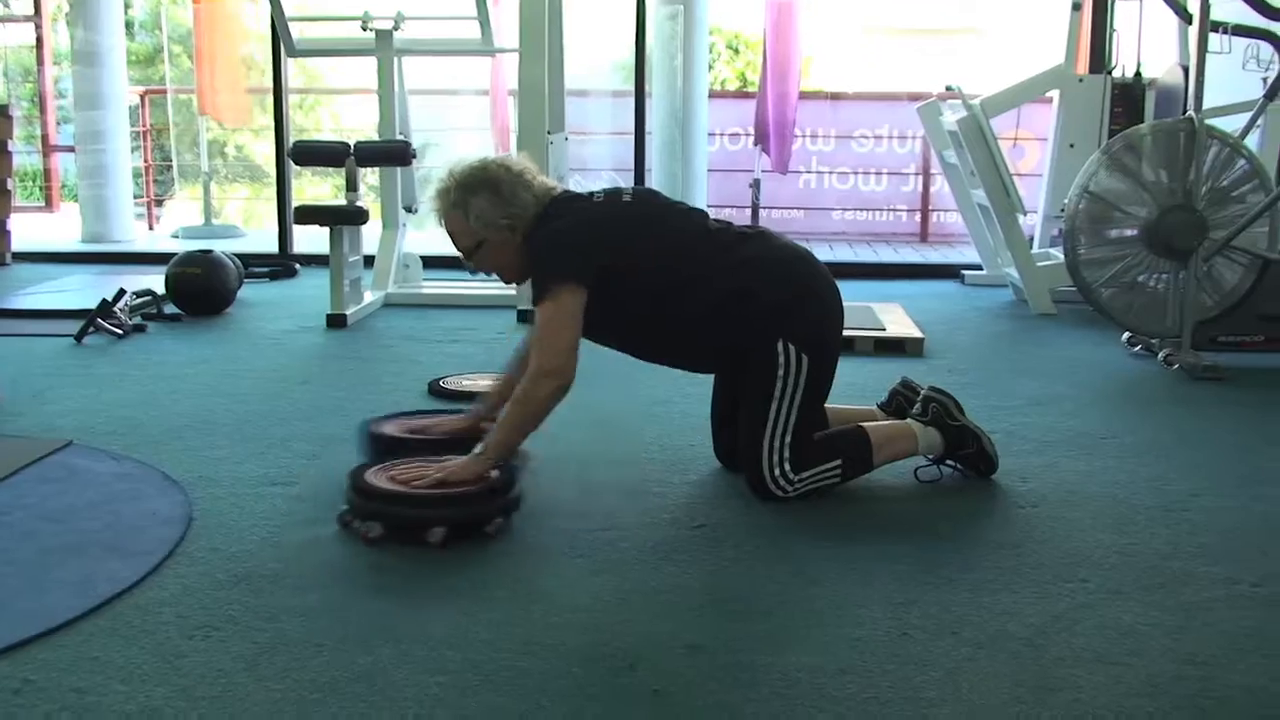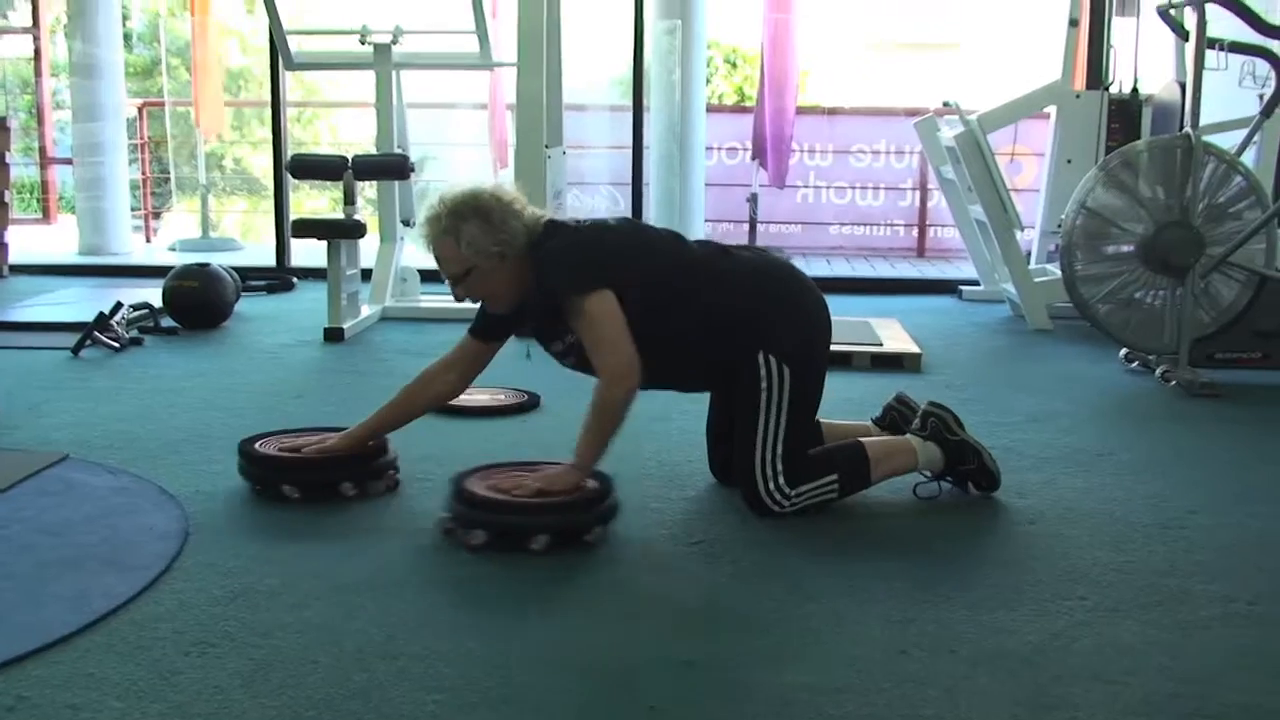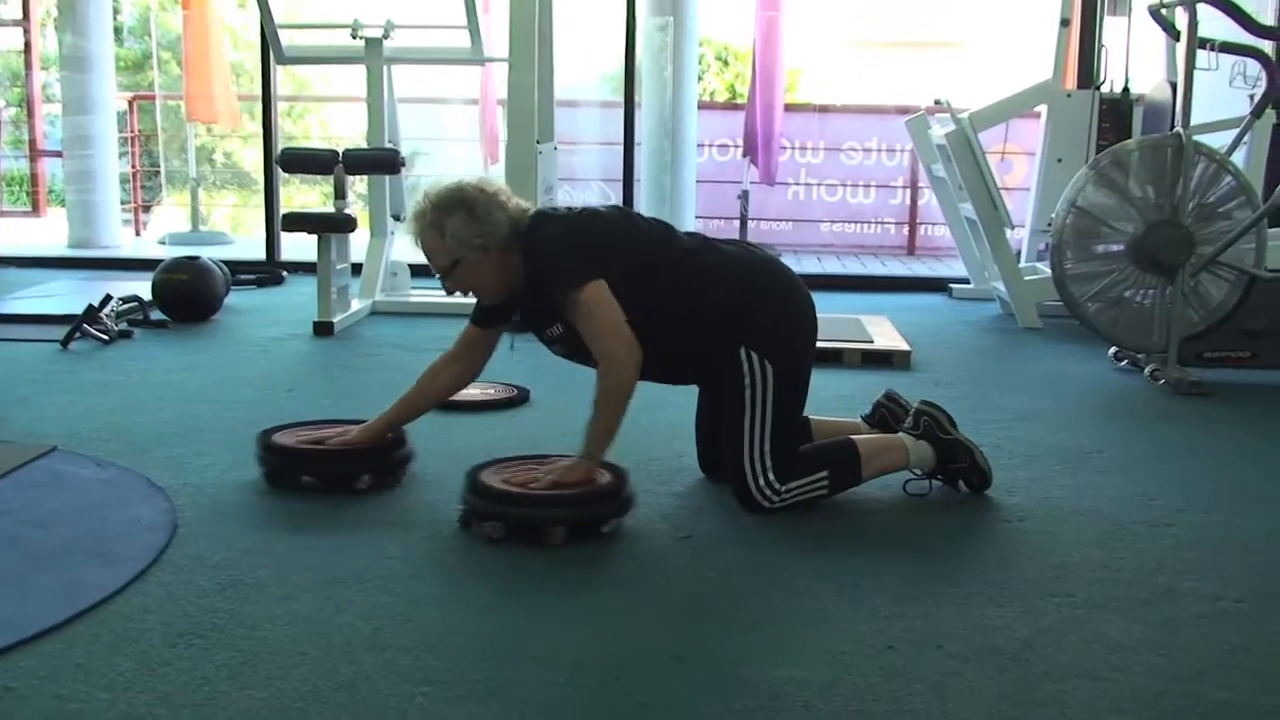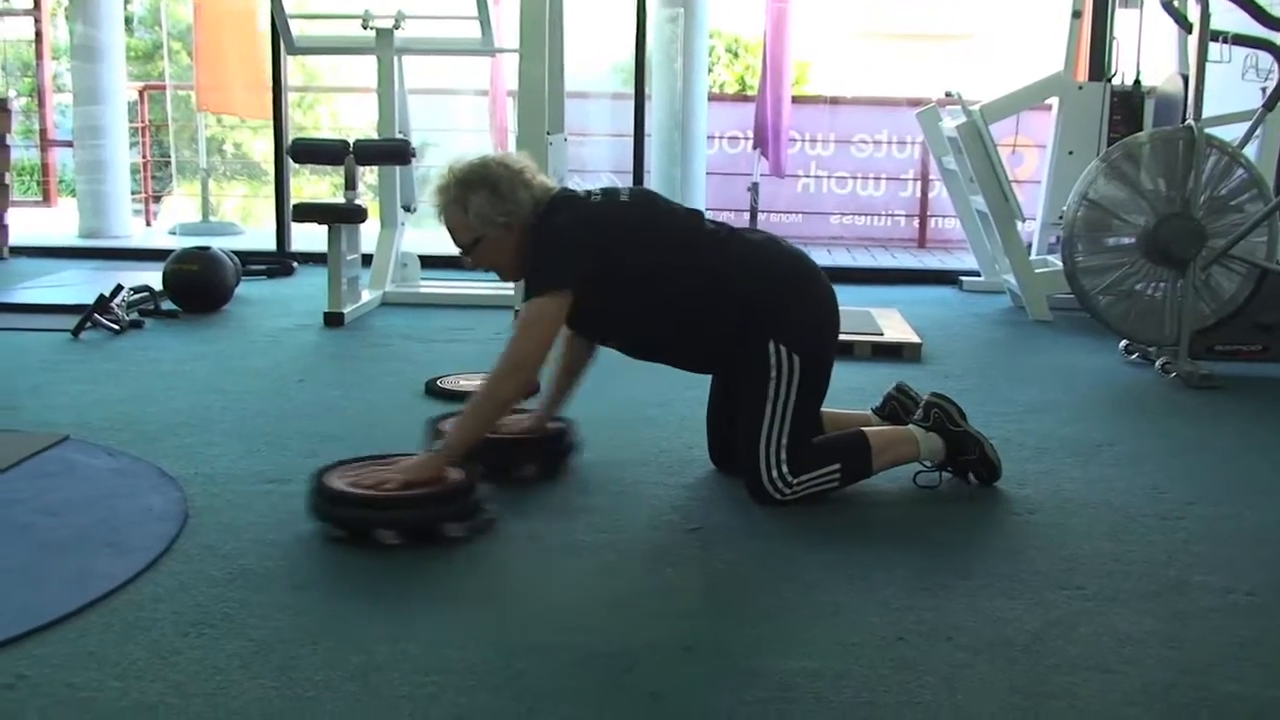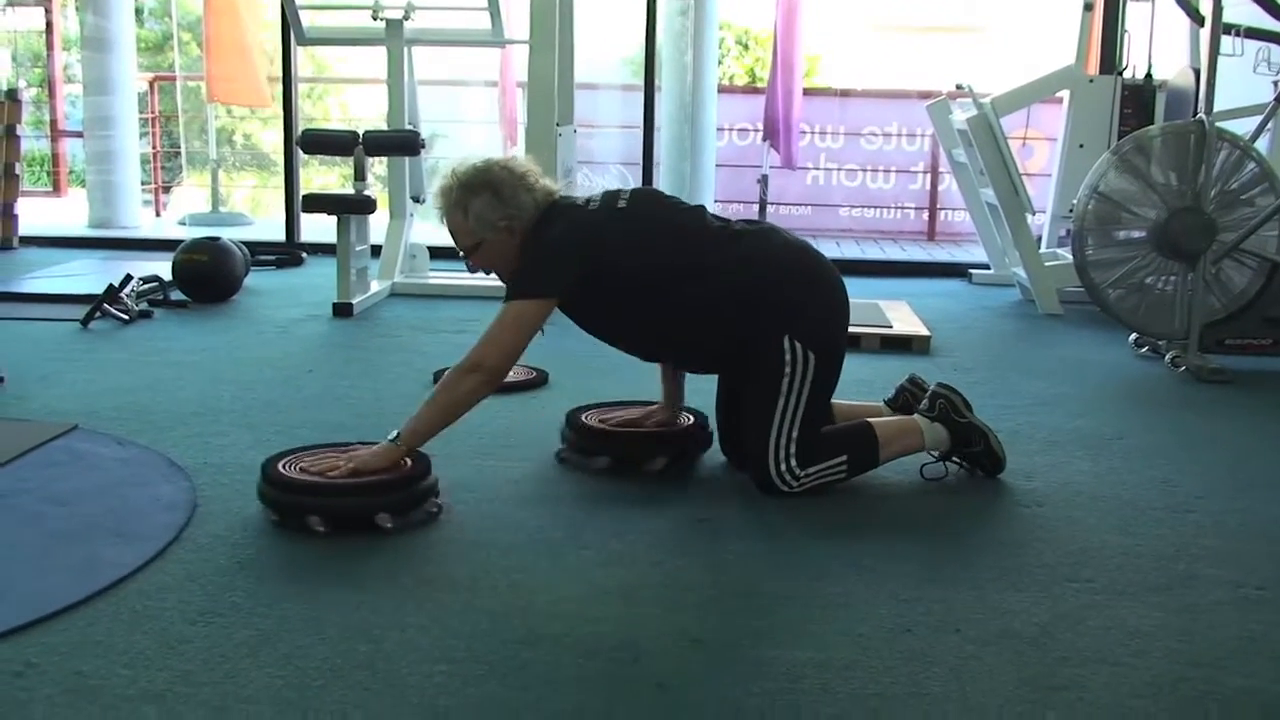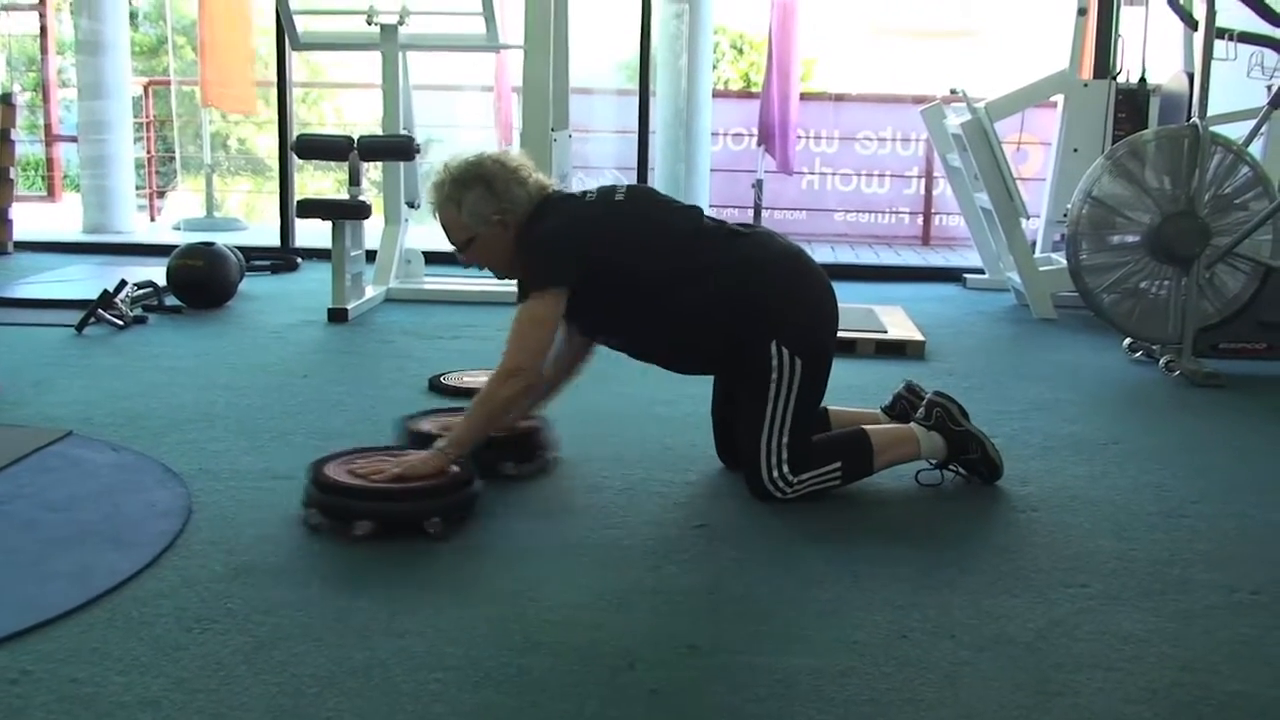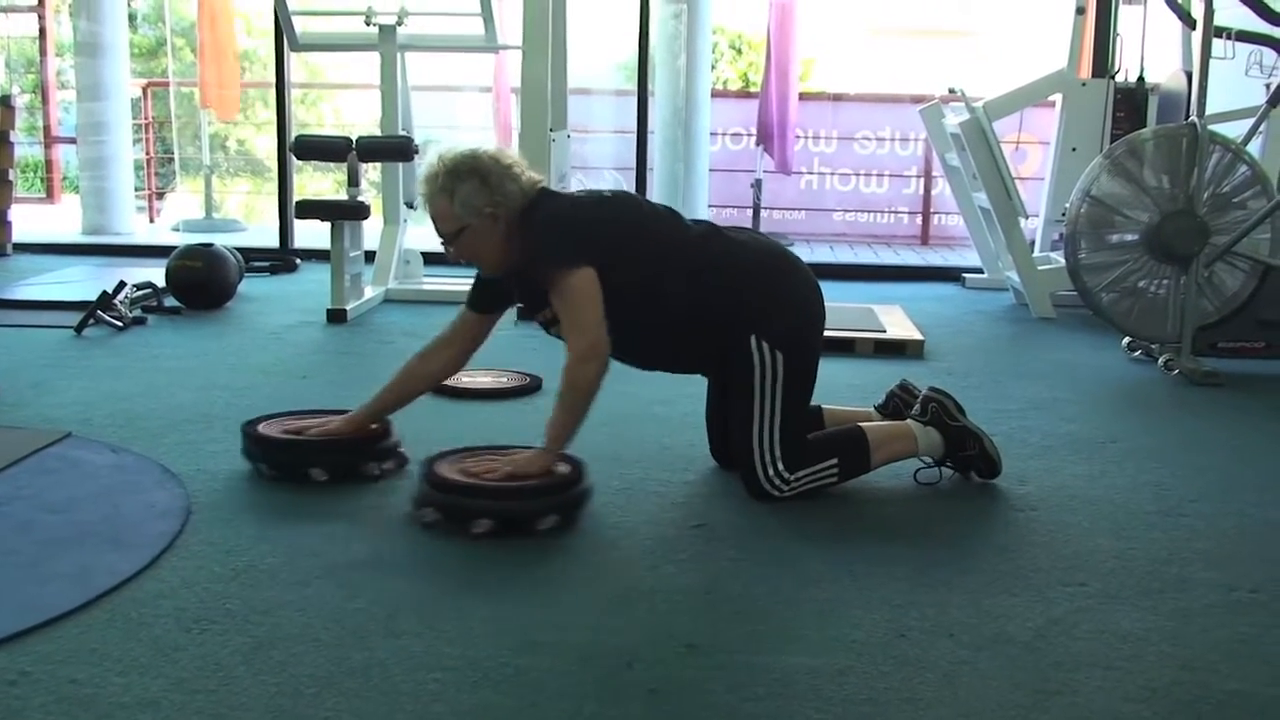
dt=0.4s
person 1, frame 1
left shoulder: (561, 241)
right shoulder: (556, 238)
left elbow: (553, 374)
right elbow: (538, 350)
left wrist: (482, 461)
right wrist: (482, 414)
left hip: (791, 313)
right hip: (767, 310)
left knee: (775, 475)
right knee: (737, 453)
left ankle: (931, 435)
right ankle: (898, 409)
person 1, frame 2
left shoulder: (566, 261)
right shoulder: (519, 288)
left elbow: (620, 374)
right elbow: (447, 375)
left wrist: (578, 470)
right wrist: (353, 437)
left hip: (780, 323)
right hip: (751, 330)
left knee: (773, 489)
right knee: (732, 466)
left ankle: (928, 450)
right ankle: (897, 423)
person 1, frame 3
left shoulder: (555, 251)
right shoulder: (510, 274)
left elbow: (621, 361)
right elbow: (458, 362)
left wrist: (588, 460)
right wrist: (377, 428)
left hip: (764, 318)
right hip: (739, 318)
left knee: (762, 482)
right knee: (721, 459)
left ankle: (922, 447)
right ankle: (890, 420)
person 1, frame 4
left shoulder: (560, 241)
right shoulder: (572, 226)
left elbow: (517, 369)
right elbow: (585, 331)
left wrist: (438, 460)
right wrist: (549, 410)
left hip: (787, 314)
right hip: (767, 310)
left knee: (775, 478)
right knee: (732, 455)
left ankle: (930, 441)
right ankle: (894, 414)
person 1, frame 5
left shoulder: (556, 249)
right shoulder: (577, 231)
left elbow: (482, 368)
left wrist: (393, 449)
right wrist: (671, 402)
left hip: (797, 306)
right hip: (775, 300)
left knee: (779, 468)
right knee: (742, 446)
left ankle: (935, 430)
right ankle: (906, 403)
person 1, frame 6
left shoulder: (554, 242)
right shoulder: (560, 232)
left elbow: (520, 376)
right elbow: (570, 346)
left wrist: (443, 454)
right wrist: (483, 418)
left hip: (787, 308)
right hip: (764, 305)
left knee: (774, 474)
right knee: (738, 449)
left ankle: (934, 438)
right ankle: (906, 412)
person 1, frame 7
left shoulder: (554, 231)
right shoulder: (509, 260)
left elbow: (588, 353)
right elbow: (446, 351)
left wrist: (548, 453)
right wrist: (359, 418)
left hip: (772, 307)
right hip: (747, 313)
left knee: (772, 474)
right knee: (735, 451)
left ankle: (927, 435)
right ankle: (897, 410)
